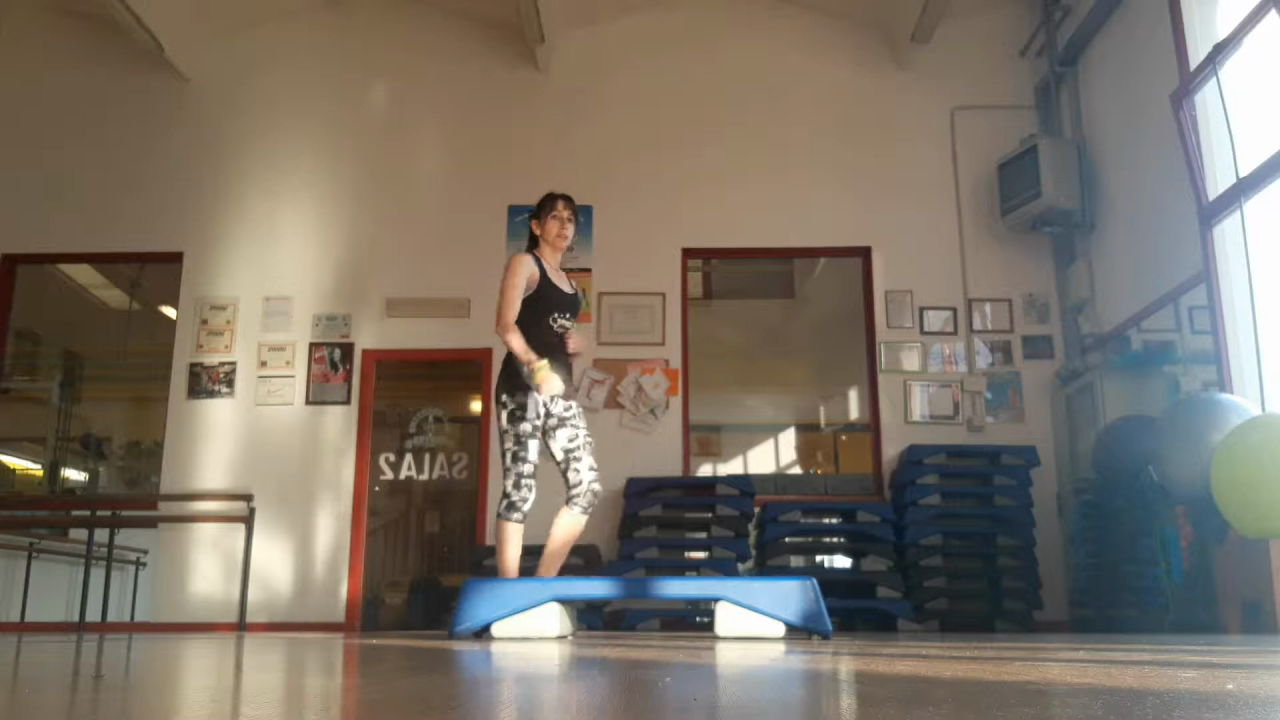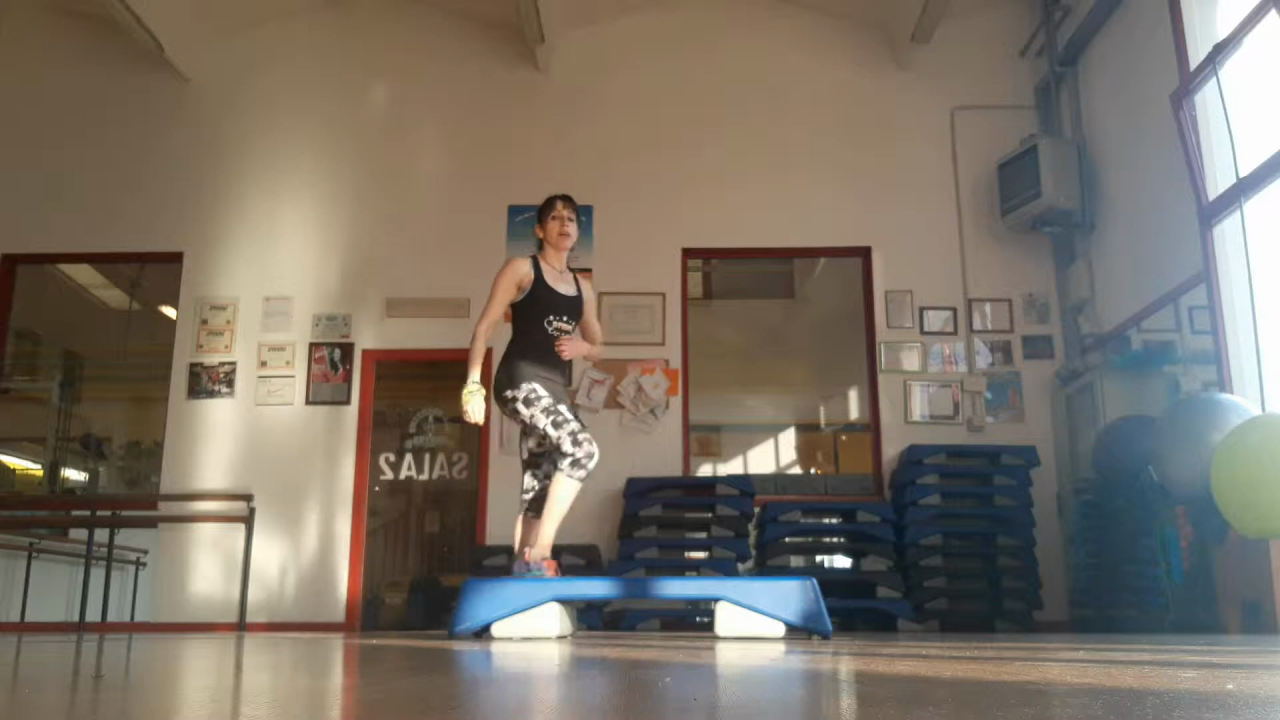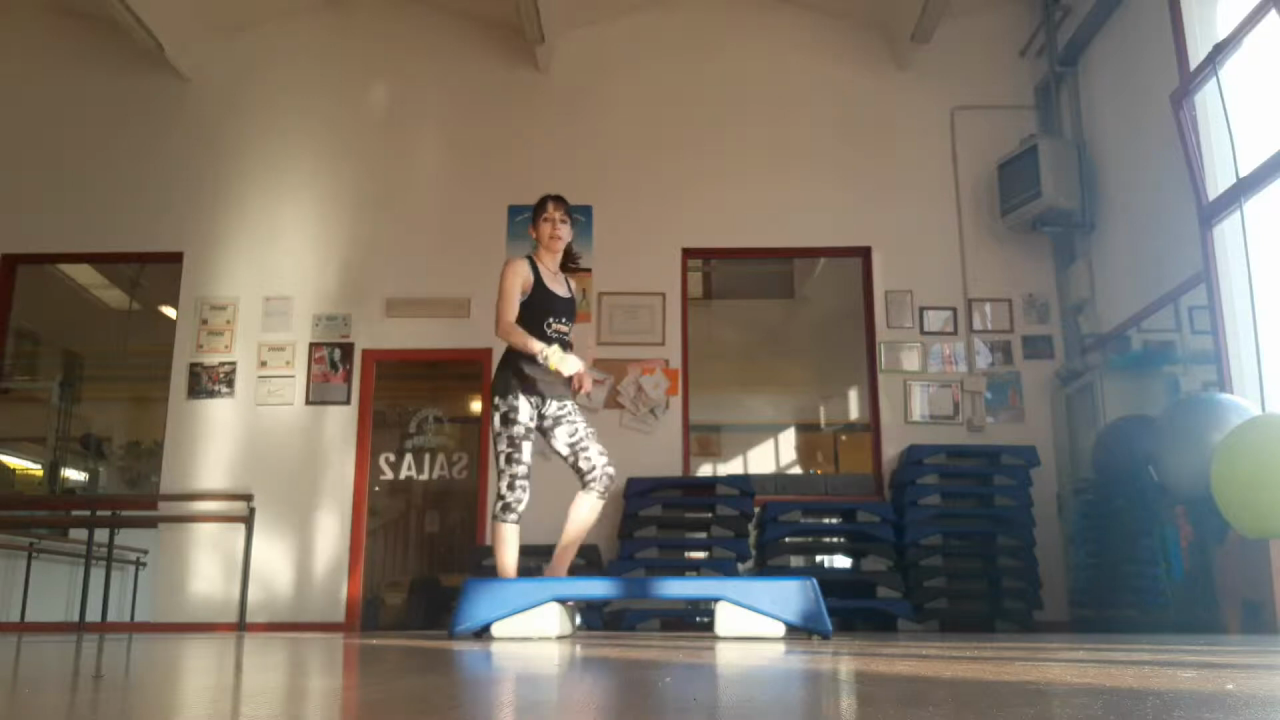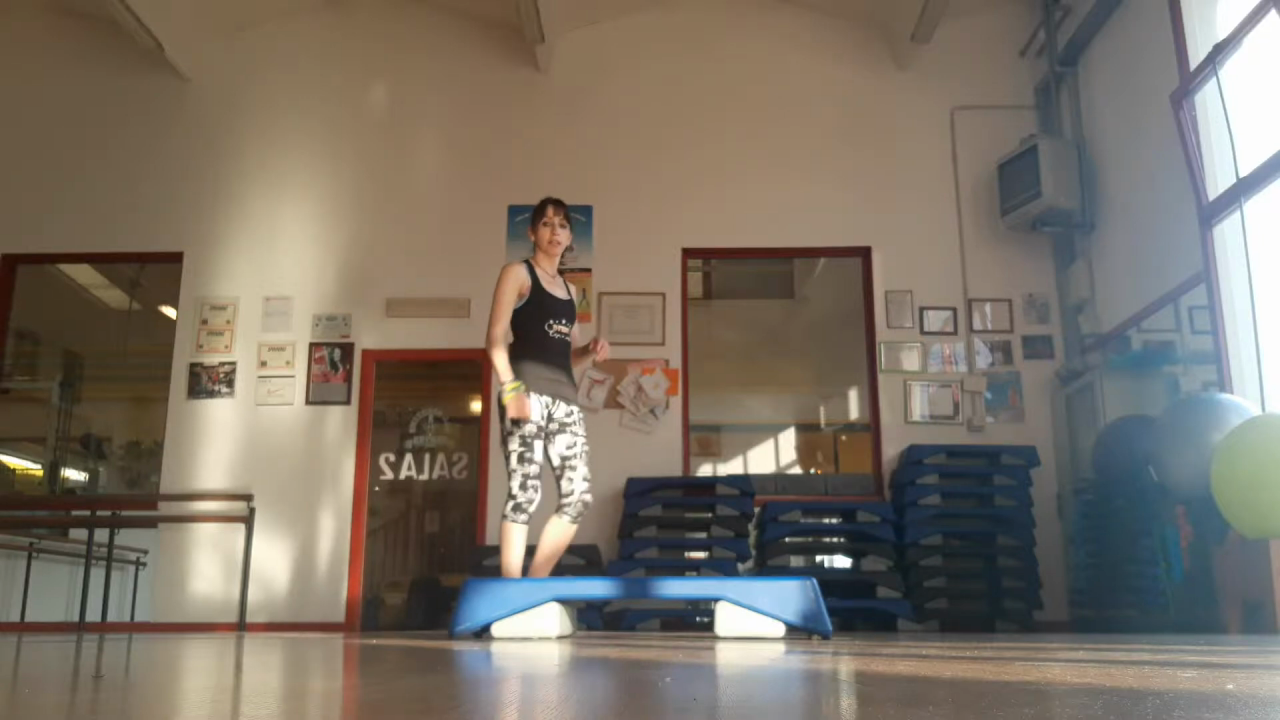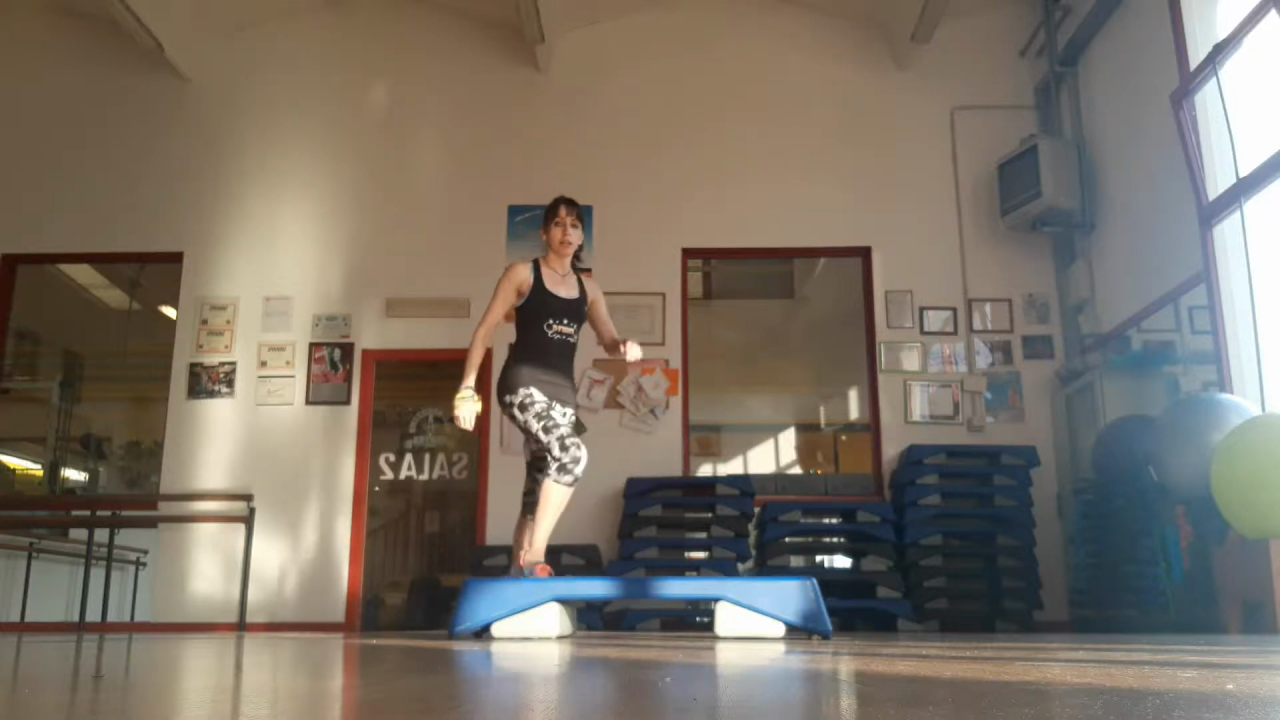
dt=0.3s
person 1, frame 1
left shoulder: (569, 283)
right shoulder: (524, 264)
right elbow: (505, 323)
left wrist: (577, 343)
right wrist: (537, 366)
left hip: (559, 390)
right hip: (524, 385)
left knee: (586, 486)
right knee: (520, 488)
left ankle: (543, 583)
person 1, frame 2
left shoulder: (583, 287)
right shoulder: (521, 268)
left elbow: (597, 348)
right elbow: (484, 327)
left wrist: (581, 347)
right wrist: (473, 385)
left hip: (557, 390)
right hip: (520, 380)
left knee: (539, 492)
right knee: (583, 450)
right ankle: (536, 555)
person 1, frame 3
left shoulder: (568, 284)
right shoulder: (518, 268)
right elbow: (504, 326)
left wrist: (578, 366)
right wrist: (550, 355)
left hip: (556, 395)
right hip: (518, 387)
left knee: (601, 475)
right knee: (514, 490)
left ankle: (557, 573)
person 1, frame 4
left shoulder: (569, 289)
right shoulder: (517, 274)
right elbow: (495, 336)
left wrist: (590, 350)
right wrist: (511, 387)
left hip: (563, 395)
right hip: (525, 391)
left knee: (578, 496)
right knee: (525, 491)
left ankle: (534, 583)
person 1, frame 5
left shoulder: (588, 287)
right shoulder: (522, 273)
left elbow: (607, 342)
right elbow: (484, 332)
left wrist: (626, 348)
right wrist: (467, 389)
left hip: (562, 395)
right hip: (523, 384)
left knee: (539, 491)
right knee: (573, 456)
left ankle: (524, 573)
right ankle: (529, 564)
